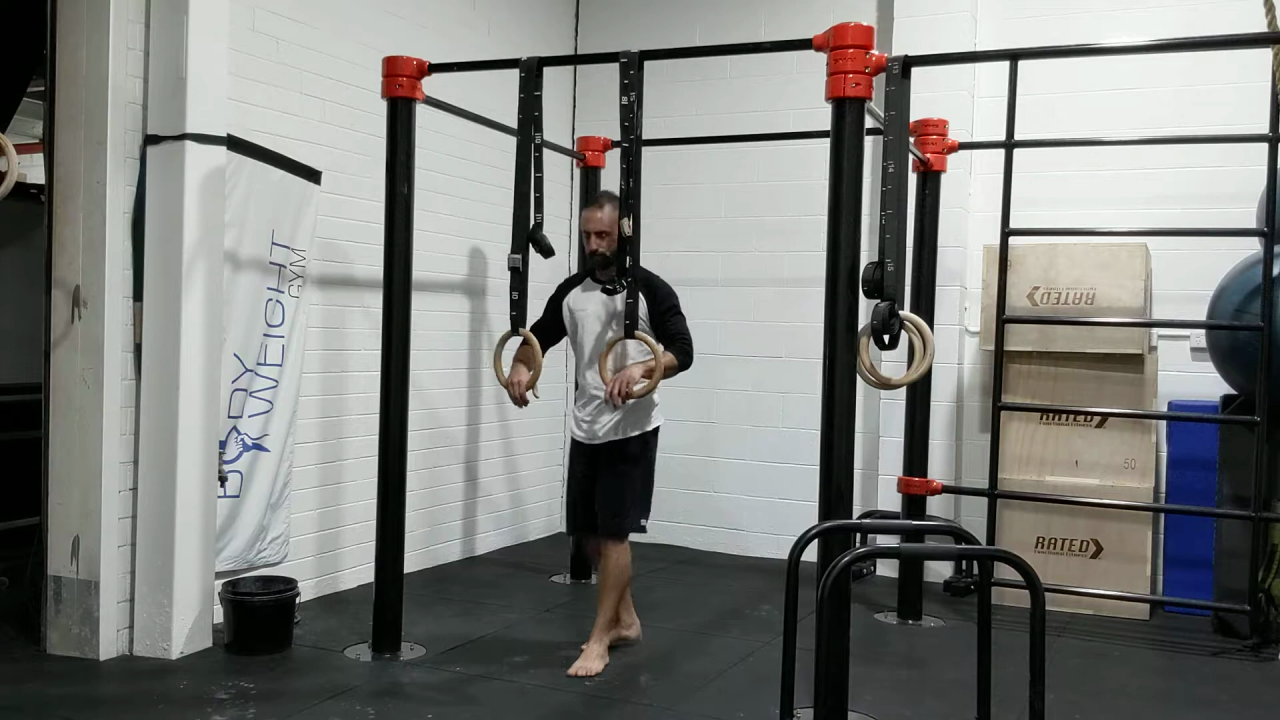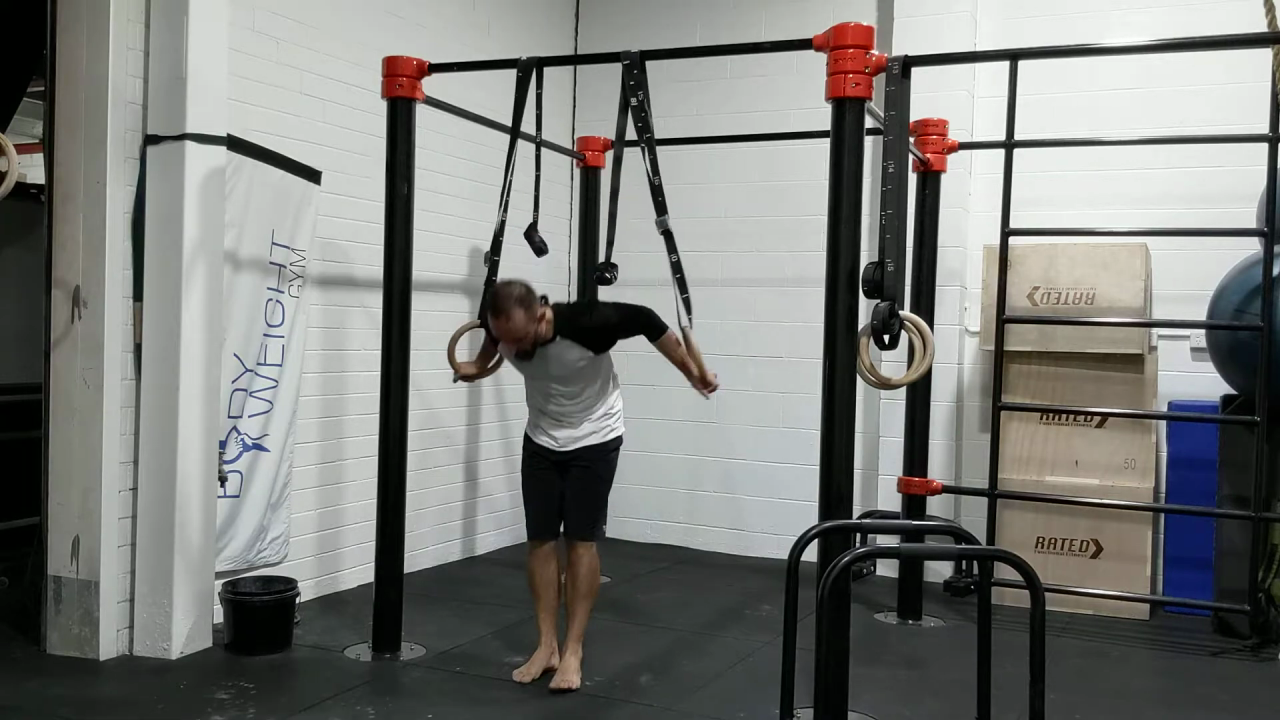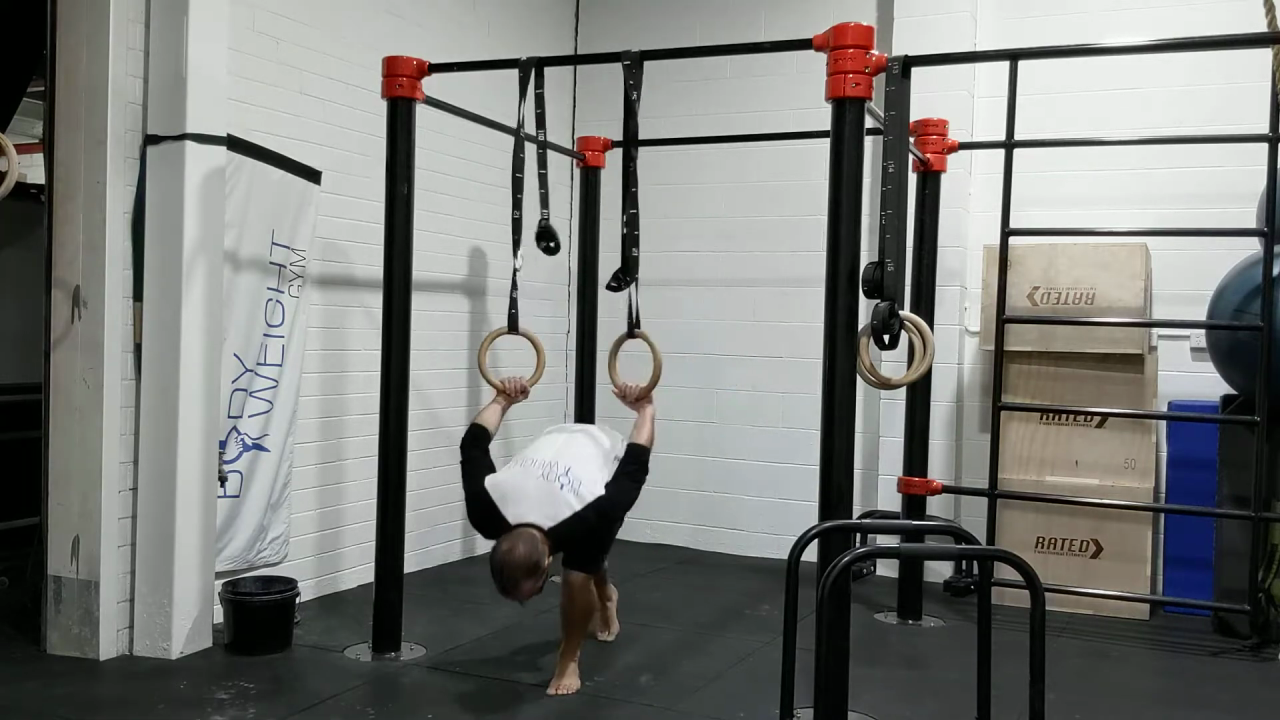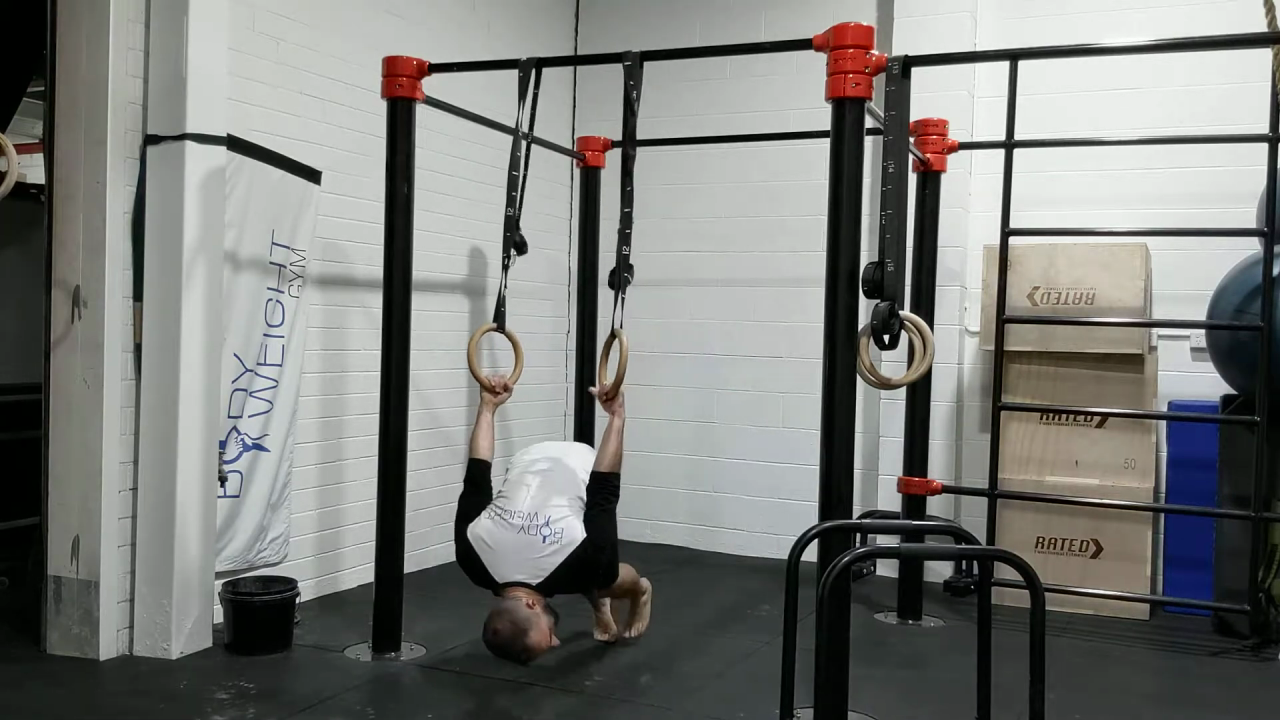
dt=1s
person 1, frame 1
left shoulder: (651, 289)
right shoulder: (571, 291)
left elbow: (682, 351)
right elbow: (538, 337)
left wrist: (640, 368)
right wrist: (520, 364)
left hip: (630, 431)
right hip: (584, 430)
left knee: (614, 533)
right knee: (589, 531)
left ankle: (599, 641)
right ankle: (625, 619)
person 1, frame 2
left shoulder: (587, 323)
right shoulder: (506, 326)
left elbow: (649, 323)
left wrist: (694, 376)
right wrist: (478, 365)
left hip: (594, 437)
right hip: (541, 438)
left knee: (581, 539)
right knee: (540, 538)
left ankle: (573, 652)
right ankle: (546, 645)
person 1, frame 3
left shoulder: (589, 519)
right shoulder: (486, 514)
left elbow: (633, 471)
right elbow: (472, 447)
left wrist: (646, 409)
right wrist: (502, 401)
left hip: (606, 455)
left knee: (577, 573)
right knee: (585, 560)
left ankle: (569, 660)
right ankle: (605, 597)
person 1, frame 4
right shoulder: (475, 559)
left elbow: (604, 491)
right elbow: (476, 482)
left wrist: (617, 417)
right wrist: (487, 407)
left hip: (580, 466)
left knee: (602, 584)
left ankle: (640, 590)
right ankle: (600, 607)
